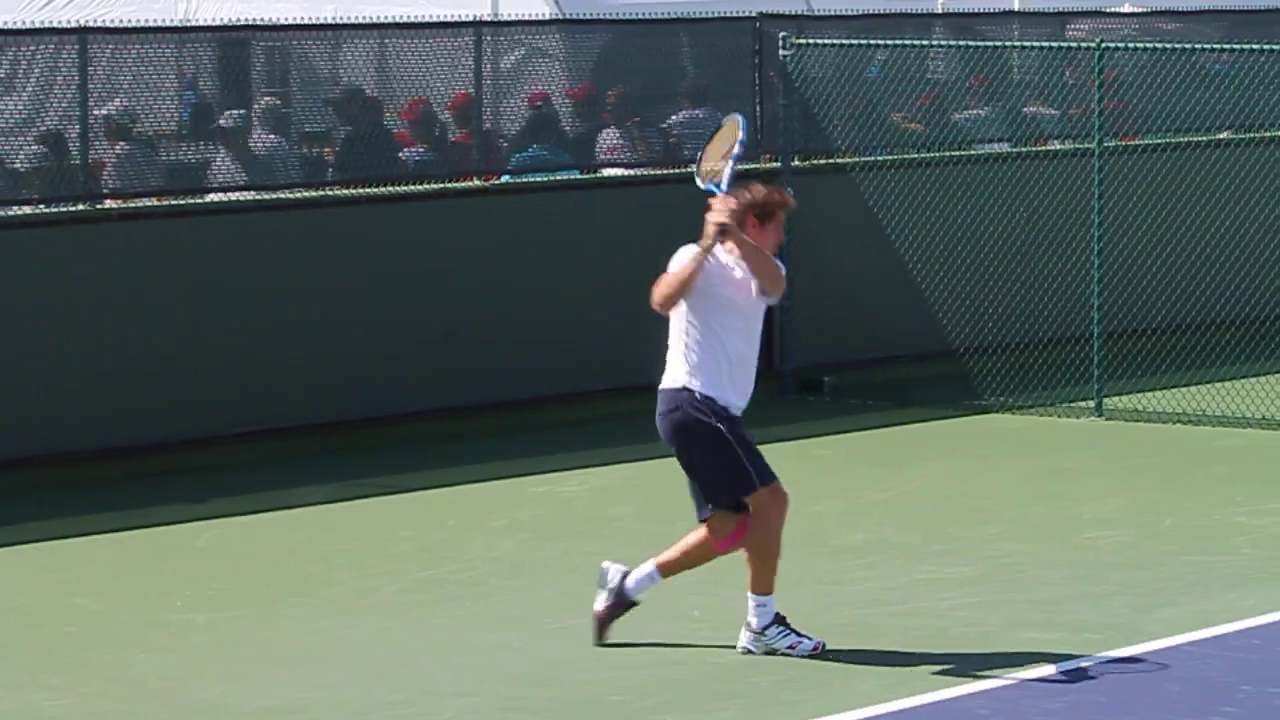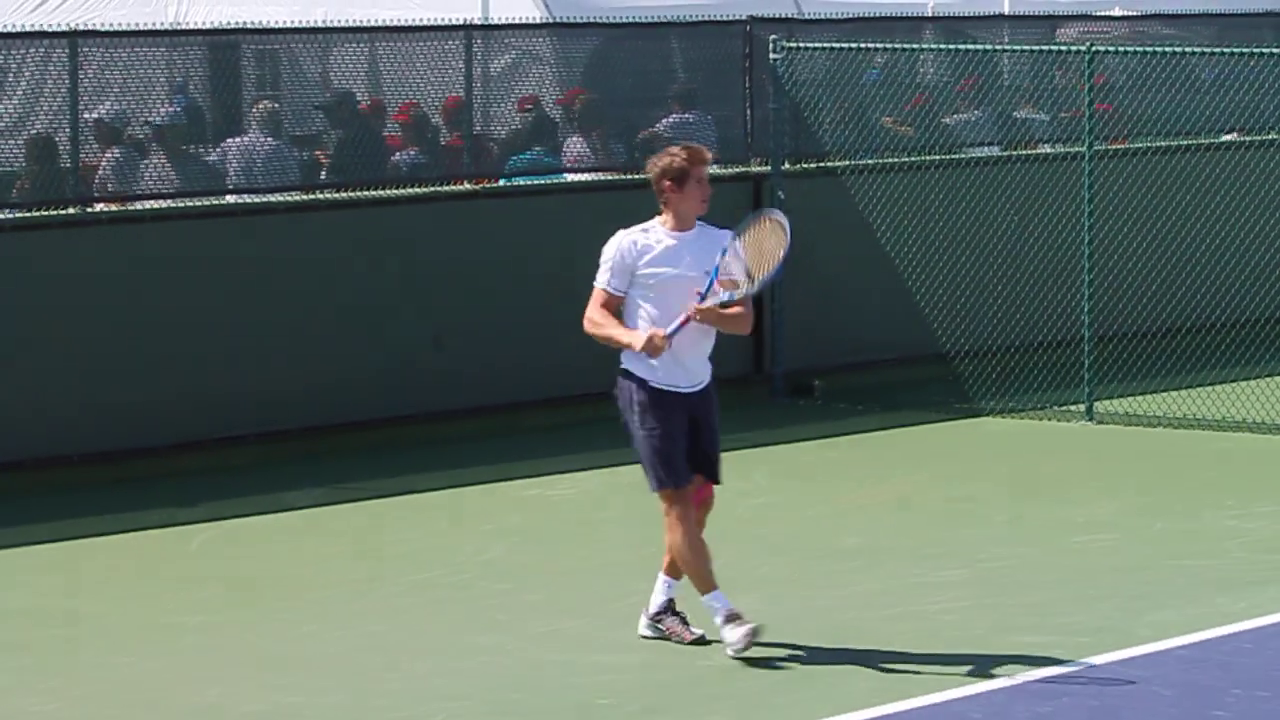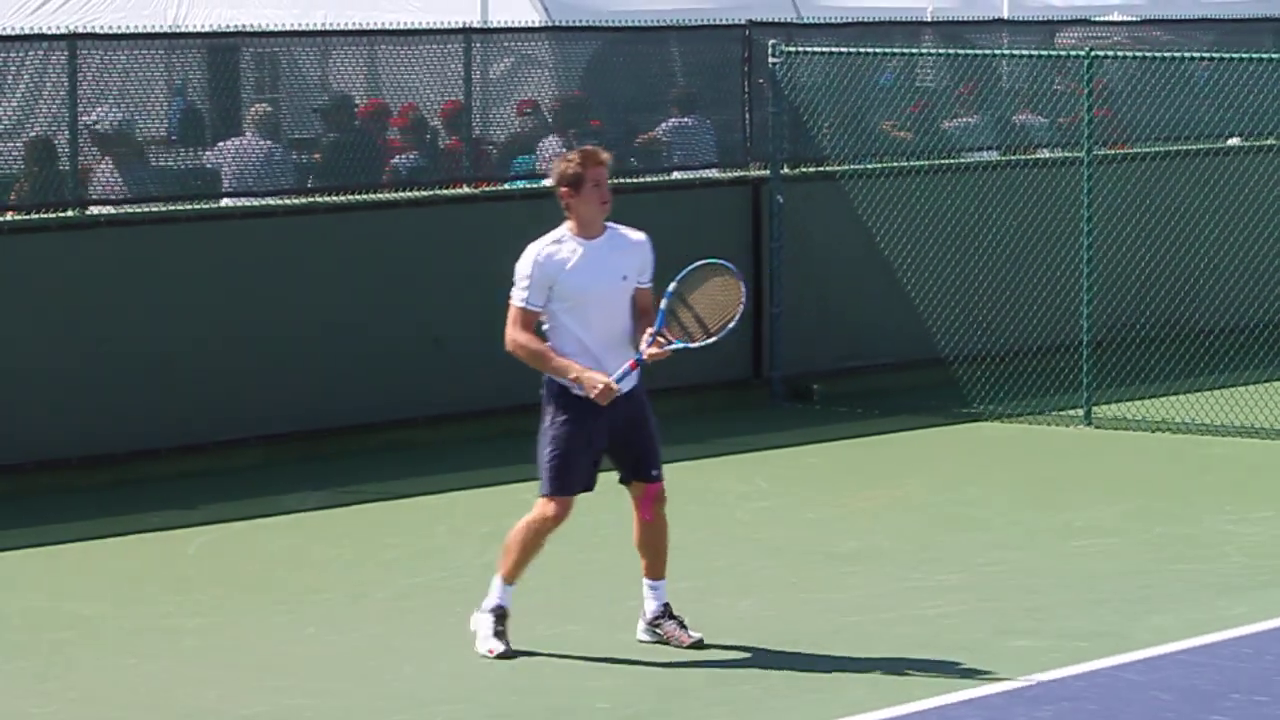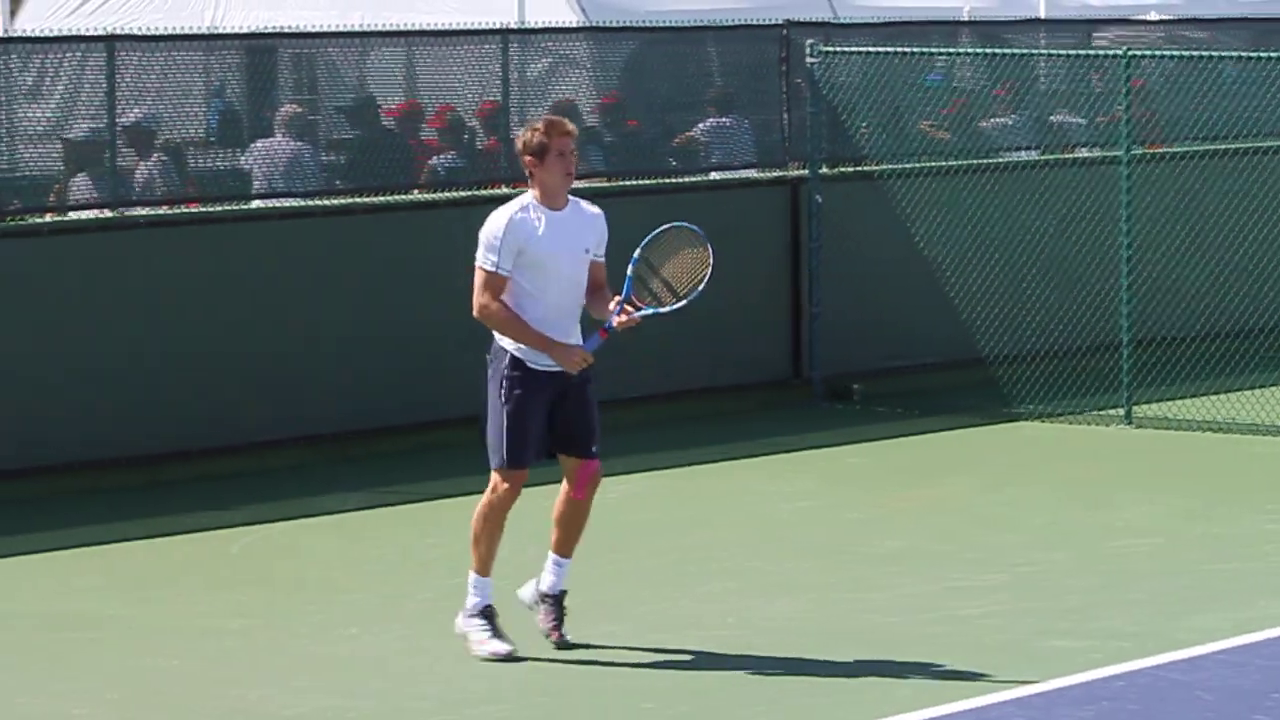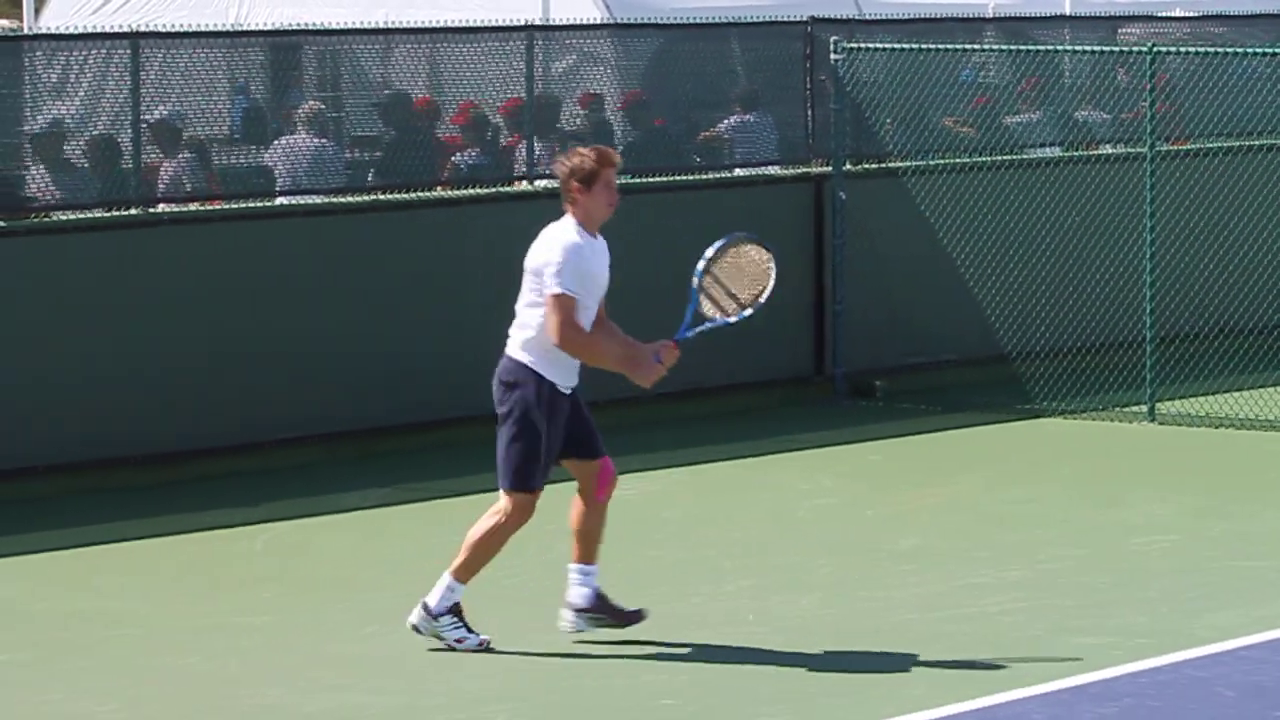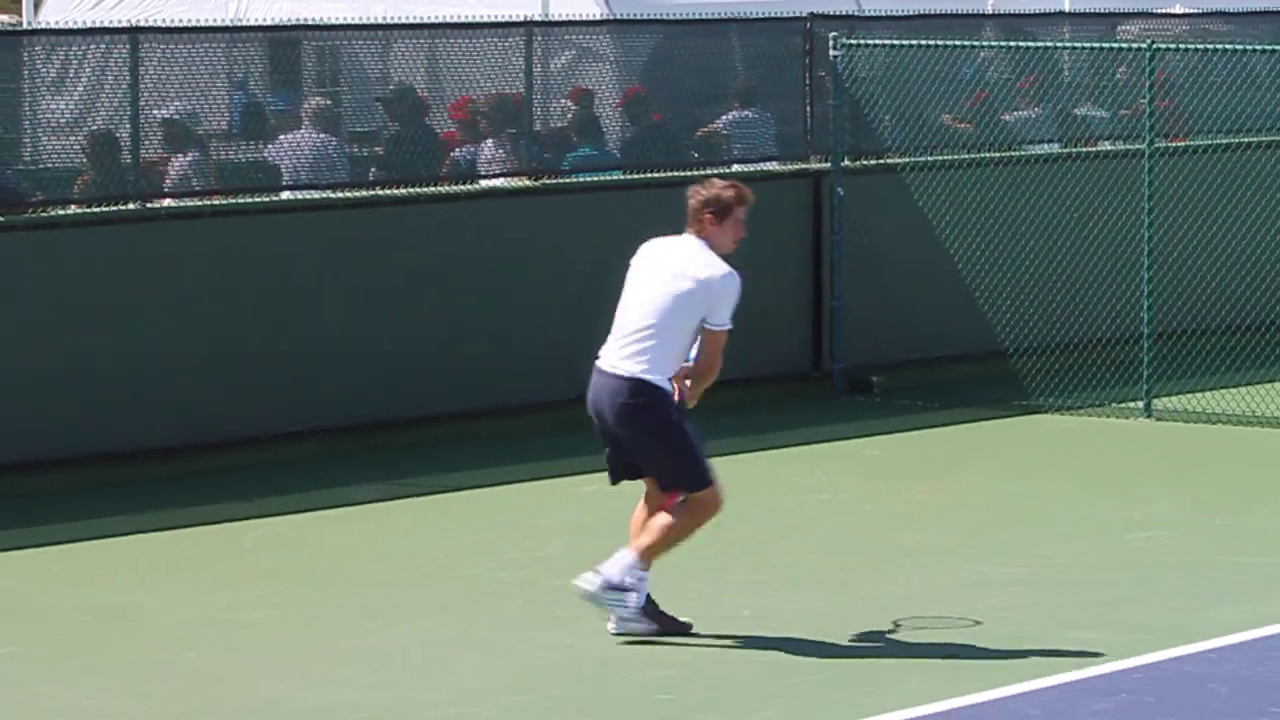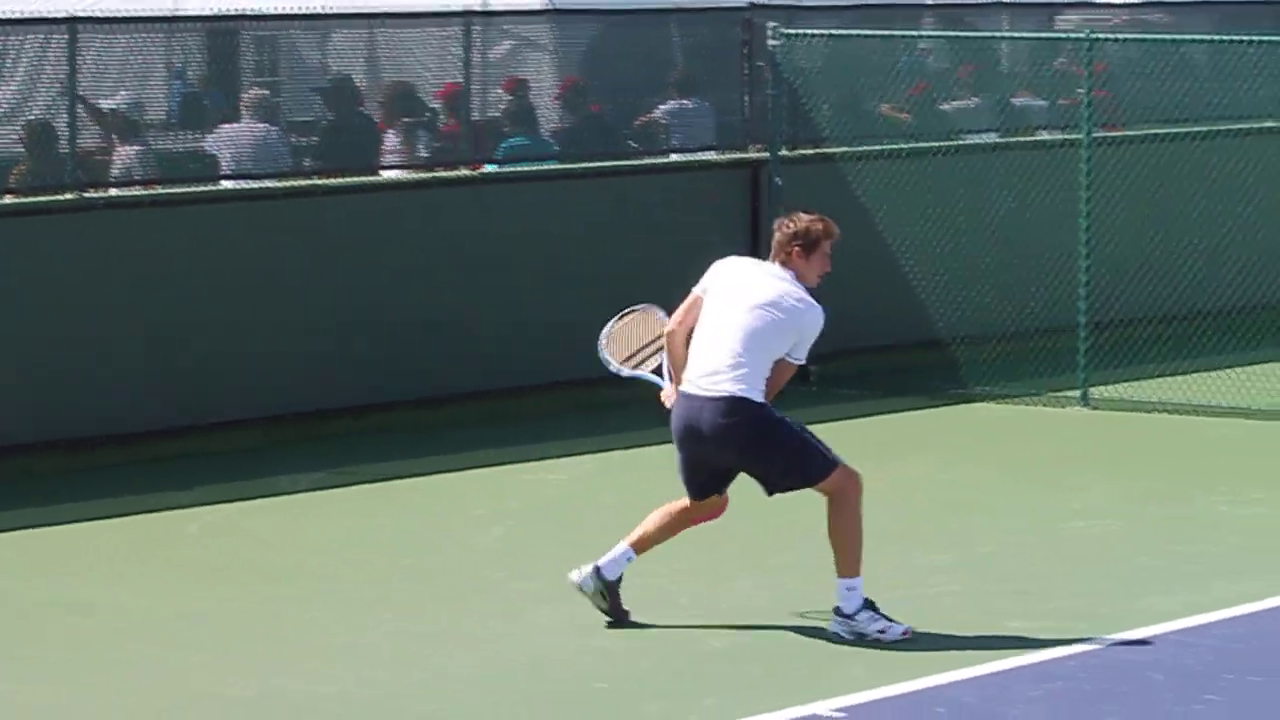
dt=0.4s
person 1, frame 1
left shoulder: (761, 269)
right shoulder: (697, 257)
left elbow: (772, 284)
right elbow: (662, 301)
left wrist: (738, 235)
right wrist: (707, 245)
left hip: (717, 411)
right hip: (691, 403)
left knee: (731, 530)
right knee: (772, 501)
left ankle: (625, 584)
right ankle: (762, 625)
person 1, frame 2
left shoulder: (721, 244)
right shoulder: (627, 245)
left elbow: (744, 319)
right elbow: (594, 318)
left wrist: (714, 316)
right wrist: (633, 336)
left hip: (697, 388)
right hip: (648, 388)
left knee: (700, 500)
right knee: (679, 503)
left ankle: (659, 609)
right ankle: (723, 615)
person 1, frame 3
left shoulder: (635, 245)
right shoulder: (542, 257)
right elbow: (517, 337)
left wrist: (649, 339)
right wrist: (581, 374)
left hip: (626, 392)
right hip: (572, 398)
left knee: (651, 498)
right knee: (553, 509)
left ankle: (655, 611)
right ankle: (492, 608)
person 1, frame 4
left shoulder: (591, 218)
right shoulder: (508, 223)
right elbow: (484, 304)
left wrist: (610, 308)
right wrist: (554, 347)
left hip: (570, 366)
right hip: (521, 365)
left knee: (584, 475)
right knee: (507, 483)
left ankle: (548, 589)
right ankle: (476, 608)
person 1, frame 5
left shoulder: (595, 246)
right shoulder: (564, 247)
left elbow: (596, 324)
right elbow: (566, 333)
left wrist: (645, 349)
right wrist: (631, 366)
left hip: (557, 385)
right hip: (530, 380)
left knee: (600, 475)
right knee: (518, 504)
left ankle: (583, 599)
right ankle: (438, 607)
person 1, frame 6
left shoulder: (652, 249)
right shoulder: (721, 277)
right elbow: (709, 363)
right wrist: (694, 386)
left hip: (604, 383)
right hip: (638, 394)
left knee: (663, 491)
right knee: (704, 499)
left ankle: (631, 602)
right ankle: (614, 577)
person 1, frame 7
left shoulder: (726, 268)
right shoulder: (808, 312)
left elbow: (676, 330)
right elbow: (770, 387)
left hip: (688, 411)
right hip: (735, 414)
left knee: (704, 504)
right knee: (846, 486)
left ankle: (603, 573)
right ankle: (852, 608)
